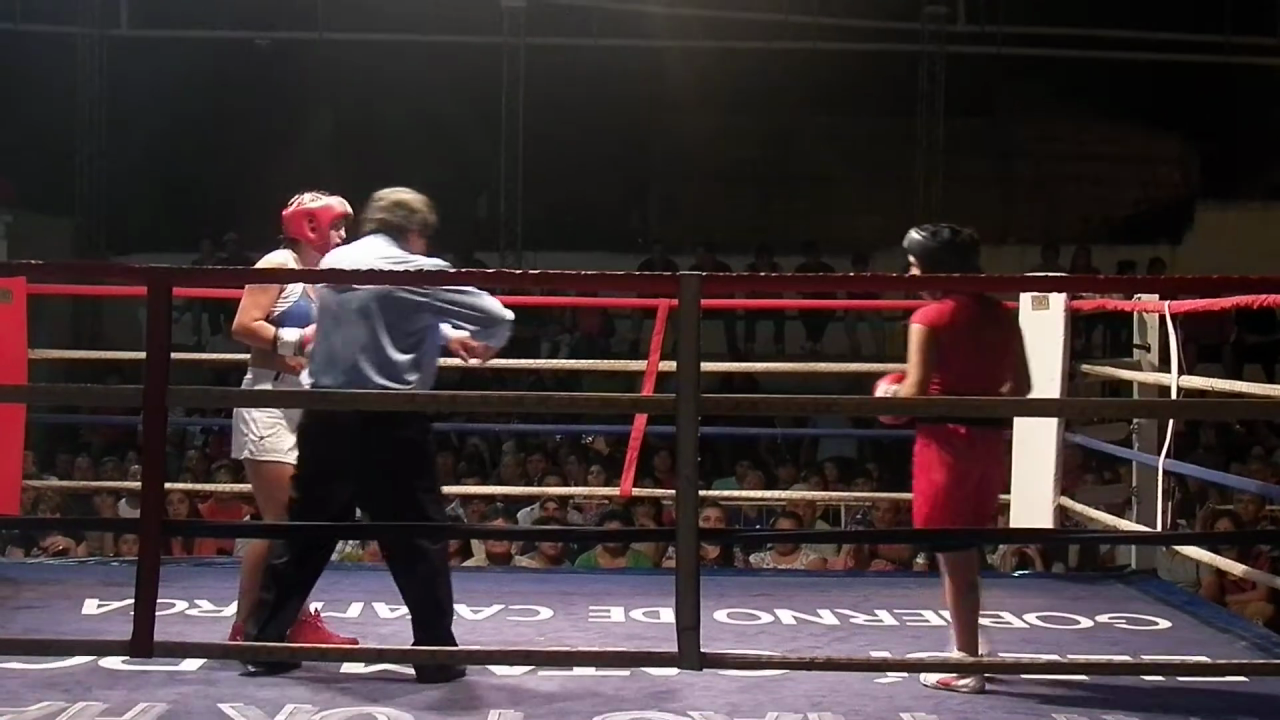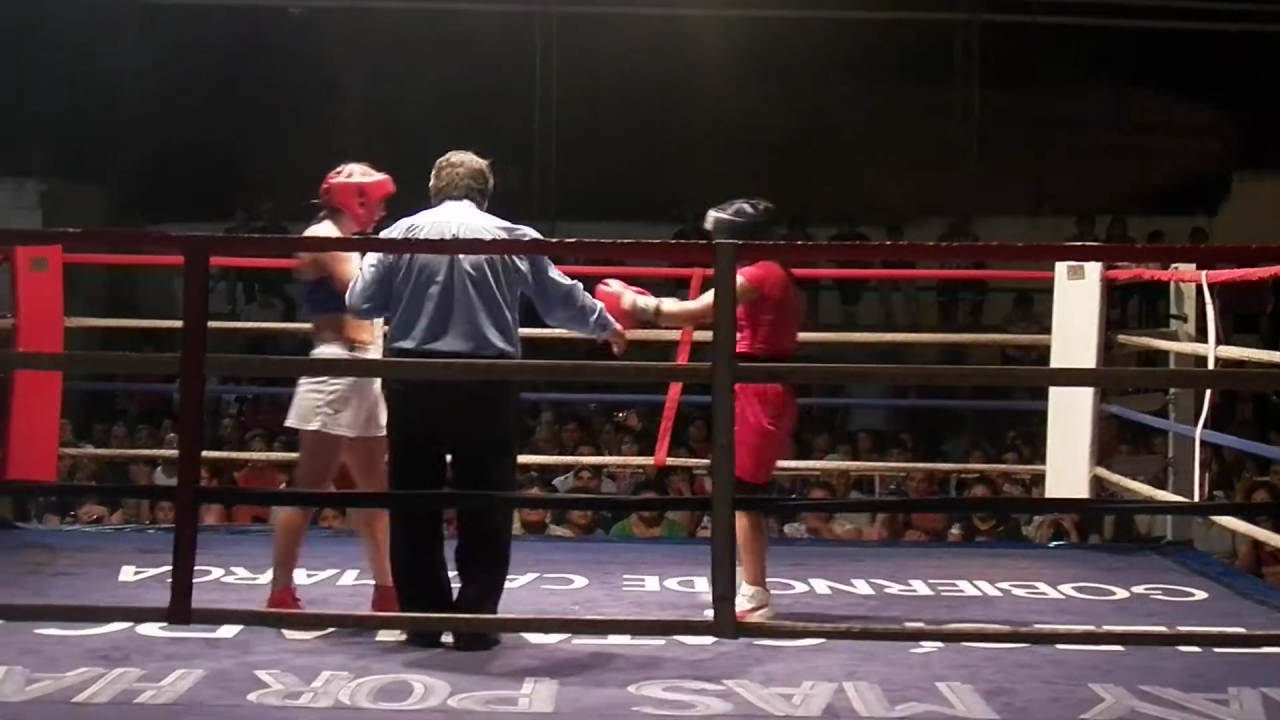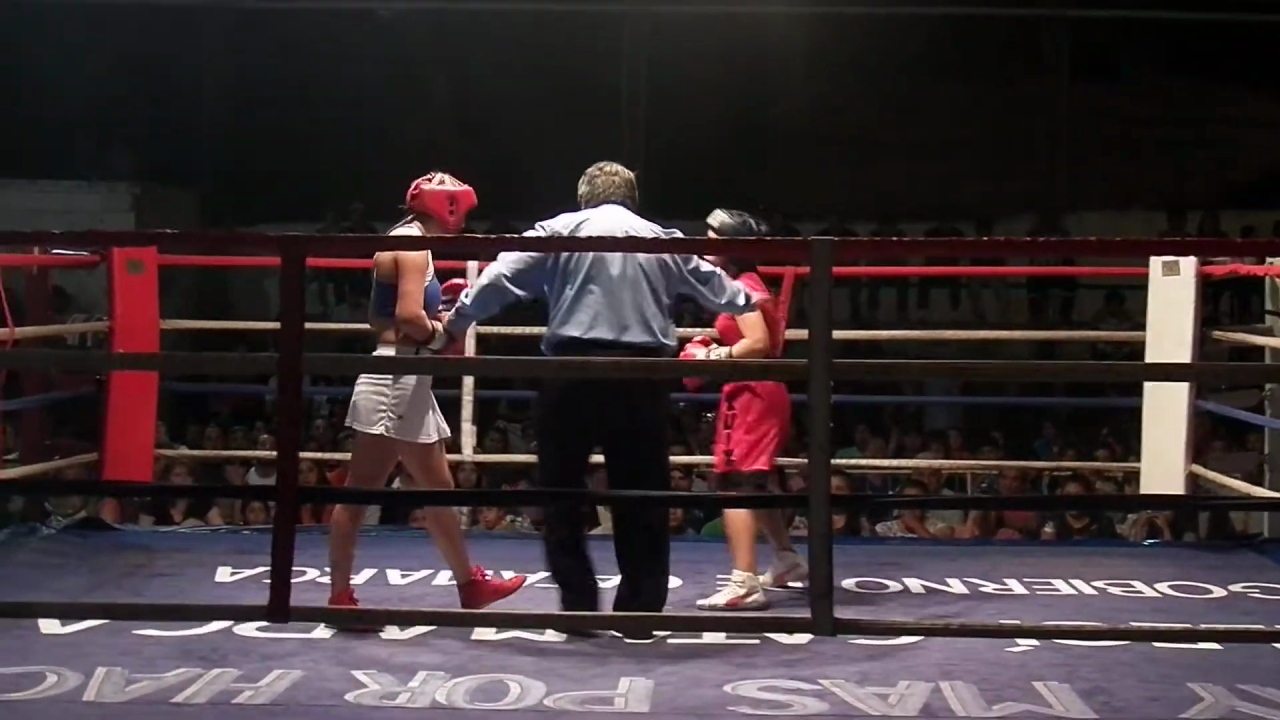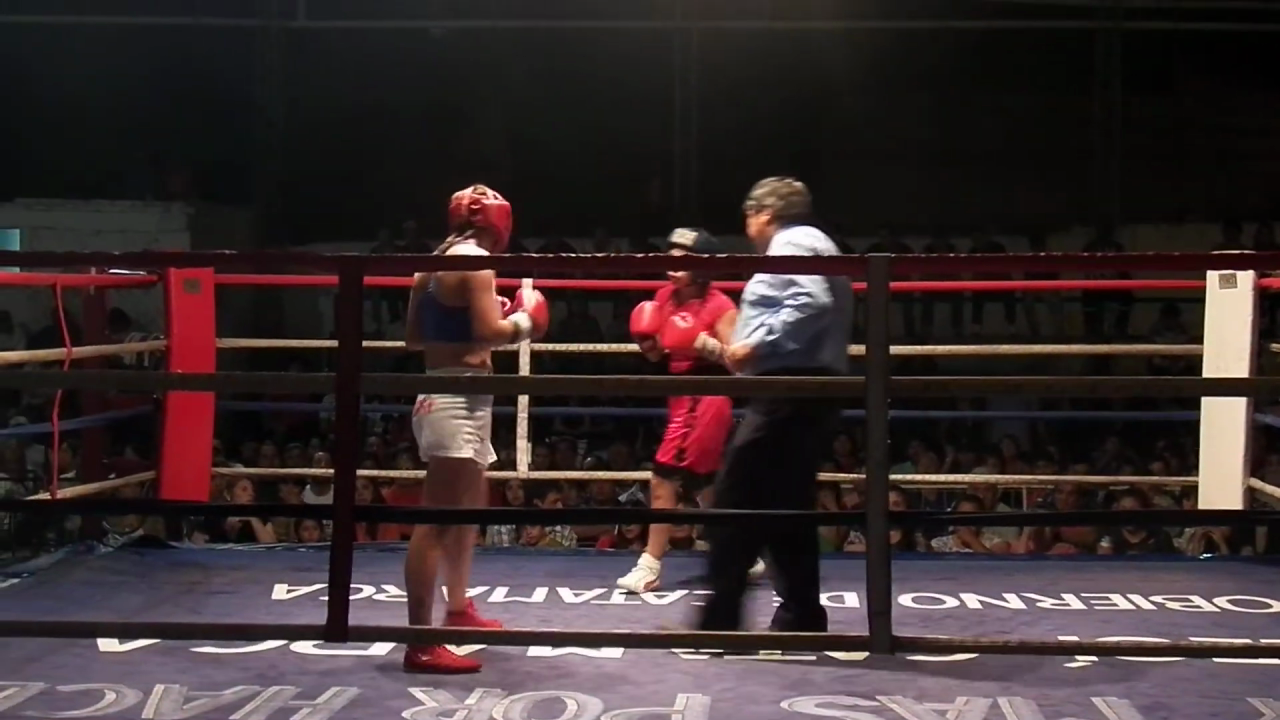
dt=1s
person 1, frame 1
left shoulder: (333, 262)
right shoulder: (420, 273)
right elbow: (496, 321)
left wrist: (442, 335)
right wrist: (486, 342)
left hip: (326, 415)
right hip: (389, 421)
left knee: (305, 529)
right knee: (418, 536)
left ankle: (262, 638)
right ankle: (434, 650)
person 1, frame 2
left shoulder: (401, 233)
right shoulder: (514, 238)
left elbow: (360, 302)
right elbow: (563, 301)
right wrist: (606, 325)
left hip: (415, 382)
right hip: (486, 385)
left knee: (415, 505)
right knee: (485, 508)
left ankle: (423, 619)
right ankle: (474, 617)
person 1, frame 3
left shoulder: (559, 230)
right shoulder: (662, 240)
left elbow: (501, 279)
right elbow: (711, 283)
left wrist: (457, 319)
right wrist: (746, 300)
left hip: (575, 370)
right hip: (643, 374)
left knee: (563, 491)
right knee: (642, 496)
left ankle: (579, 604)
right ankle: (640, 609)
person 1, frame 4
left shoulder: (792, 245)
right shoulder: (813, 245)
left elbow: (812, 305)
left wrist: (758, 344)
left hip: (788, 391)
right hip: (801, 391)
left knee: (740, 500)
right knee: (787, 507)
left ankle: (718, 616)
right ankle: (798, 614)
person 2, frame 1
right shoulder: (279, 263)
left elbow: (317, 343)
right elbow: (243, 326)
right wrist: (296, 340)
right knee: (277, 520)
left ankle: (300, 620)
right ankle: (245, 627)
person 2, frame 2
left shoulder: (341, 243)
right shoulder: (323, 238)
left hip: (359, 373)
right hip: (335, 371)
left knee: (374, 487)
right knee: (310, 487)
left ankle: (387, 591)
right ankle: (281, 597)
person 2, frame 3
left shoulder: (408, 242)
right shoulder: (413, 244)
right elbow: (408, 316)
left wrist: (439, 306)
left hip: (409, 379)
right hip: (395, 377)
left knee: (436, 487)
right knee: (363, 489)
left ankle: (470, 583)
right ankle: (340, 597)
person 2, frame 4
left shoulder: (431, 265)
right shoulder: (476, 262)
left elbow: (413, 337)
right elbow: (489, 333)
right wrist: (526, 320)
left hip: (439, 391)
right hip: (460, 397)
left knee: (467, 507)
right knee: (438, 520)
left ankle: (458, 608)
right ankle: (420, 644)
person 3, frame 1
left shoulder: (928, 318)
right shoulder: (999, 314)
left elbow: (914, 390)
right elbow: (1019, 384)
left wrist: (889, 400)
left hip: (946, 438)
right hip: (990, 437)
left knee: (954, 551)
right knee: (960, 543)
right ankle: (969, 644)
person 3, frame 2
left shoulder: (758, 275)
right shoulder: (769, 276)
left elbow: (694, 313)
right elbow: (708, 312)
left wrist: (636, 303)
right wrist: (642, 301)
left hip: (755, 390)
right hip: (767, 388)
left knee: (742, 494)
right knee: (739, 490)
left ankle: (756, 598)
right ankle: (750, 582)
person 3, frame 3
left shoulder: (743, 288)
right shoulder: (743, 285)
left elbow: (758, 344)
left wrist: (707, 356)
right wrist: (708, 350)
left hip: (751, 394)
right hip: (758, 393)
left knee: (735, 485)
right knee: (753, 483)
left ankle: (742, 583)
right ankle: (787, 558)
person 3, frame 4
left shoulder: (719, 306)
right shoulder: (665, 297)
right elbow: (655, 353)
left wrist: (701, 343)
right wrist: (645, 337)
left hip: (705, 400)
right hip: (681, 397)
left knee: (664, 482)
right knee: (700, 486)
left ankle: (650, 566)
